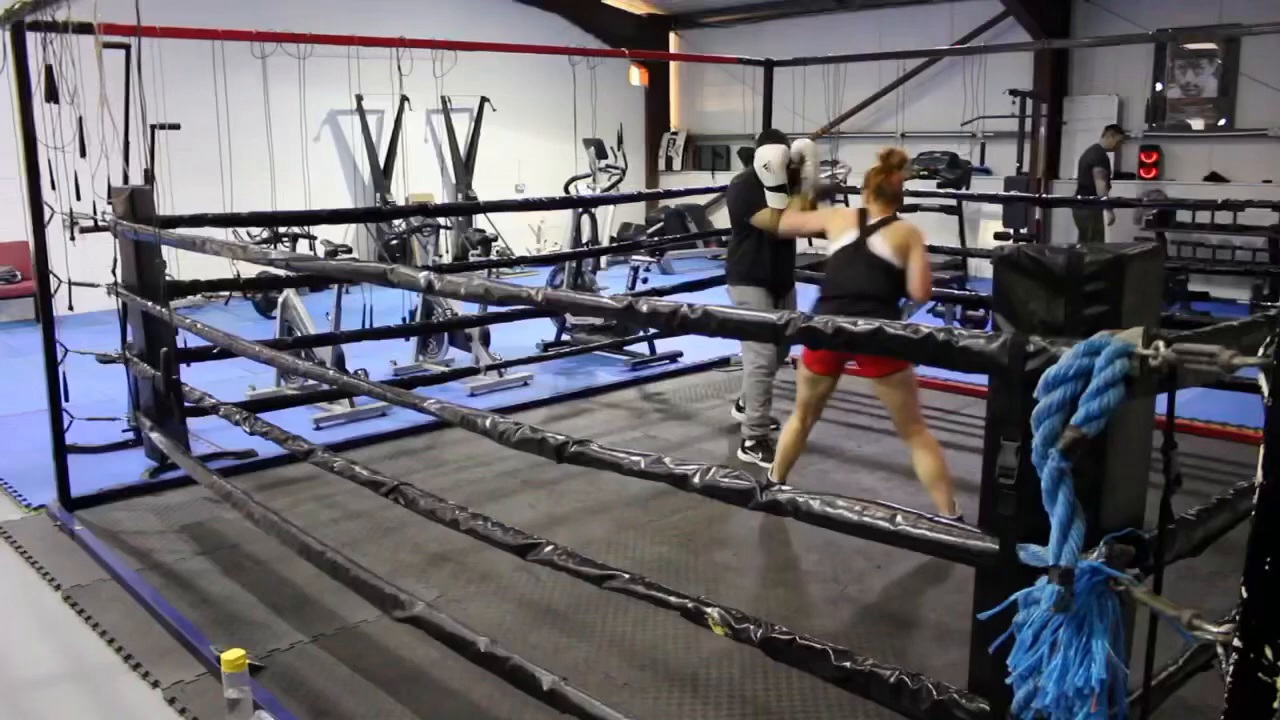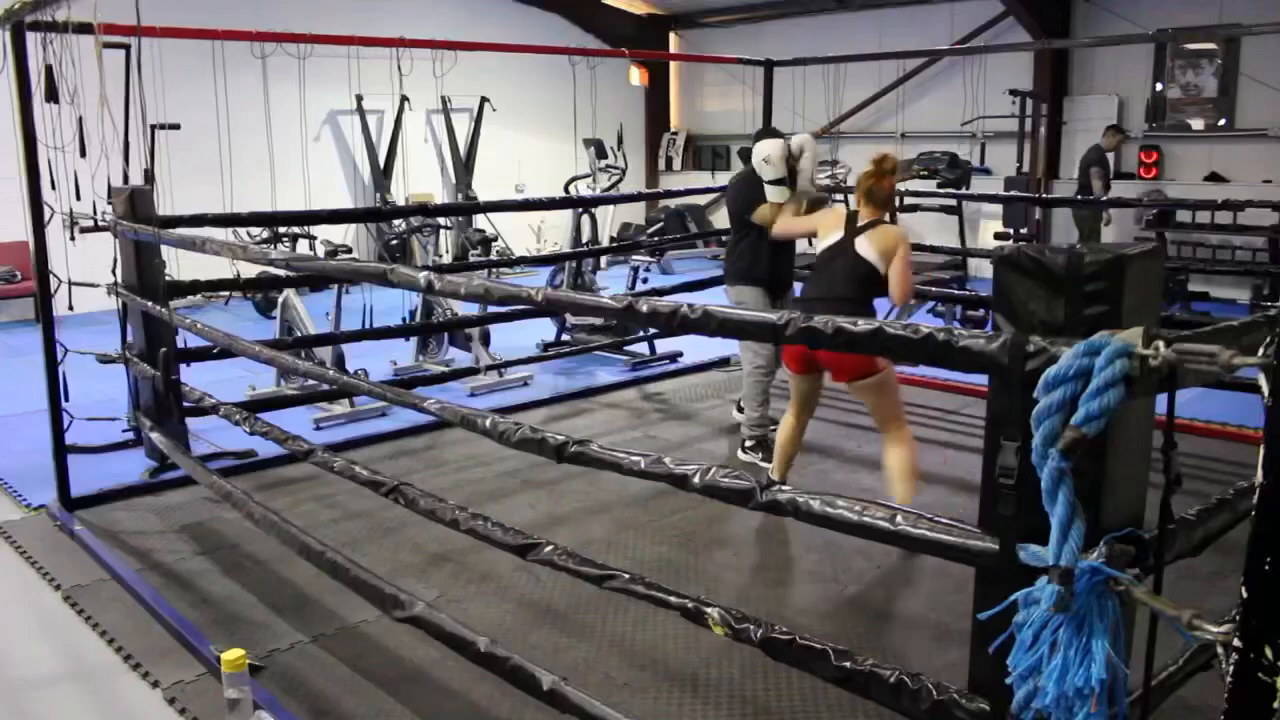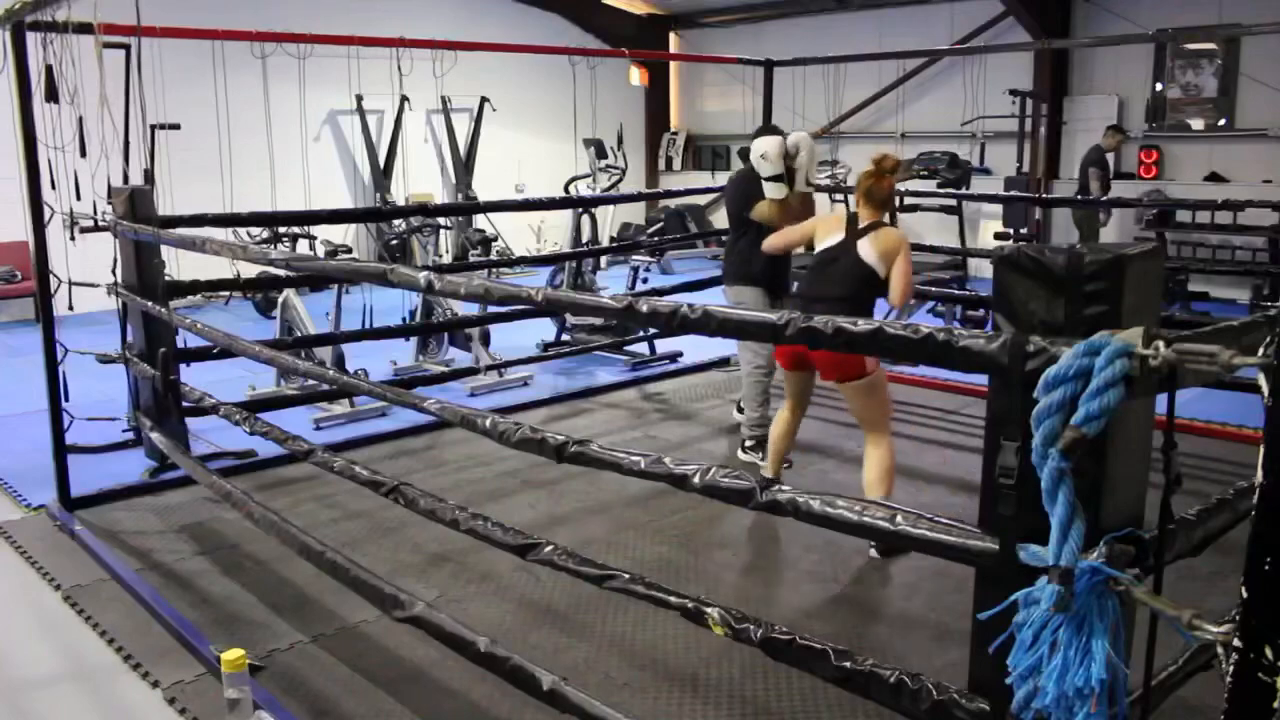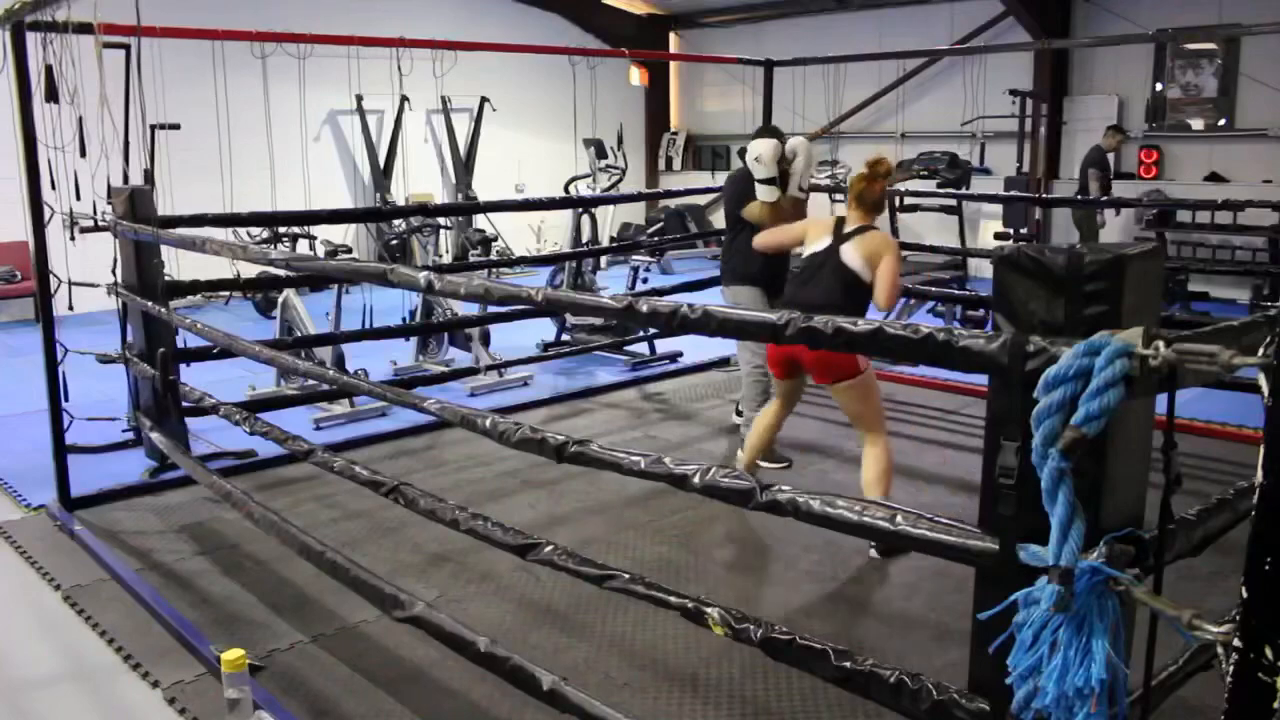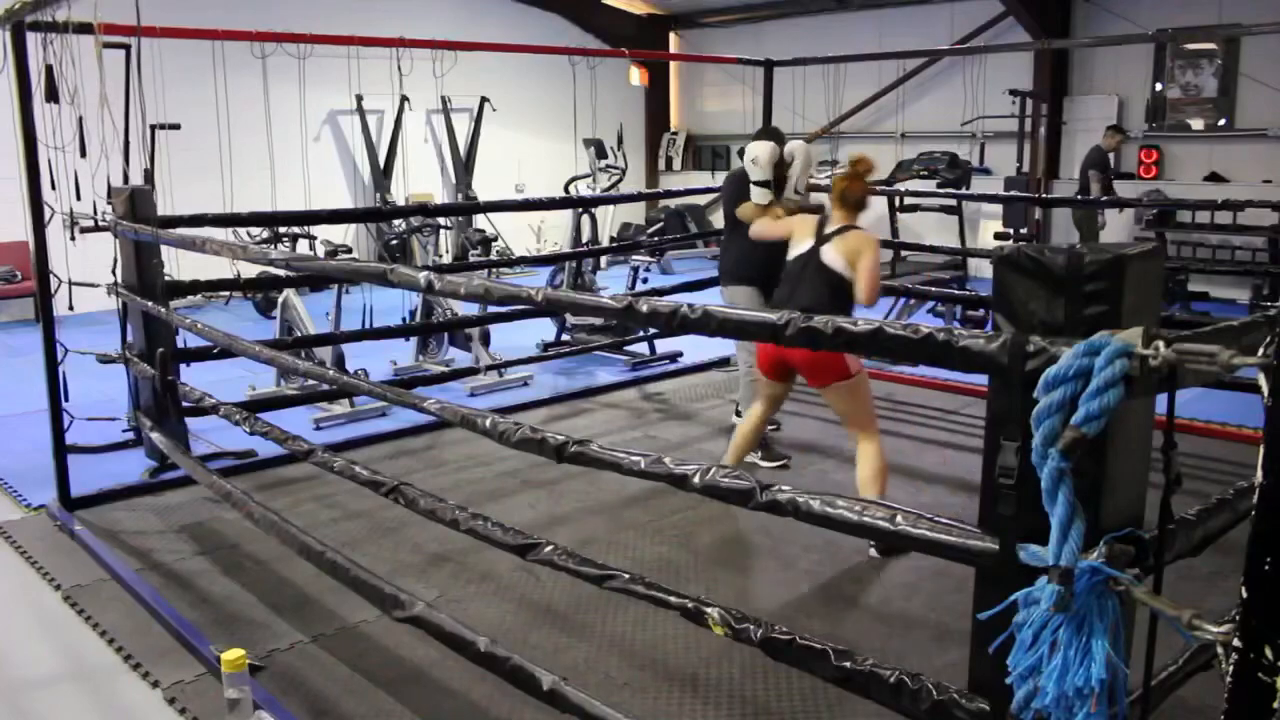
dt=0.1s
person 1, frame 1
left shoulder: (841, 218)
right shoulder: (910, 233)
left elbow: (786, 224)
right elbow: (920, 293)
left wrist: (806, 210)
right wrist: (897, 275)
left knee: (803, 413)
right knee: (915, 432)
left ankle: (773, 488)
right ankle: (949, 517)
person 1, frame 2
left shoulder: (830, 218)
right shoulder: (895, 237)
left elbow: (778, 229)
right elbow: (899, 296)
left wrist: (796, 204)
right wrist: (873, 279)
left knee: (799, 411)
right knee: (895, 428)
left ankle: (773, 488)
person 1, frame 3
left shoulder: (829, 221)
right shoulder: (897, 240)
left elbow: (769, 246)
right elbow: (899, 300)
left wrist: (803, 230)
right wrist: (879, 275)
left knee: (793, 404)
right knee: (878, 434)
left ankle: (768, 479)
person 1, frame 4
left shoulder: (817, 225)
right shoulder: (883, 243)
left elbow: (760, 243)
right elbow: (884, 302)
left wrist: (790, 235)
right wrist: (866, 279)
right hip: (831, 343)
left knee: (780, 404)
right knee: (874, 436)
left ankle: (741, 471)
person 1, frame 5
left shoulder: (803, 224)
right shoulder: (864, 241)
left elbow: (756, 229)
right elbow: (866, 297)
left wrist: (775, 214)
right wrist: (866, 270)
left hip: (775, 337)
right hip: (820, 344)
left knee: (766, 401)
right knee: (867, 435)
left ankle: (726, 469)
person 2, frame 1
left shoulder: (789, 178)
right shoulder: (743, 187)
right elbow: (779, 225)
left wrist: (808, 179)
right wrist: (776, 185)
left hip: (782, 281)
right hip: (750, 282)
left knee: (778, 350)
right knee: (761, 356)
left ankle: (746, 405)
right ankle: (753, 440)
person 2, frame 2
left shoulder: (787, 176)
right shoulder: (743, 185)
left wrist: (805, 174)
right wrist: (775, 179)
left hip: (780, 280)
right hip: (748, 282)
left knee: (776, 350)
right knee: (759, 356)
left ankle: (747, 406)
right ankle: (753, 440)
person 2, frame 3
left shoulder: (787, 176)
right shoulder: (743, 182)
left elbow: (805, 219)
right elbow: (779, 220)
left wrist: (804, 172)
right wrist: (773, 175)
left hip: (778, 279)
right hip: (746, 281)
left knee: (776, 349)
right knee: (759, 356)
left ankle: (747, 405)
right ankle: (752, 440)
person 2, frame 4
left shoulder: (783, 178)
right shoulder: (739, 182)
left elbow: (797, 222)
right elbow: (768, 220)
left wrist: (799, 177)
right wrist: (765, 176)
left hip: (775, 279)
right hip: (744, 281)
right knee: (758, 356)
left ankle: (746, 407)
person 2, frame 5
left shoulder: (785, 182)
right shoulder: (738, 181)
right wrist: (761, 179)
left hip: (774, 280)
right hip: (742, 281)
right knee: (755, 356)
left ankle: (746, 407)
right ankle: (753, 440)
